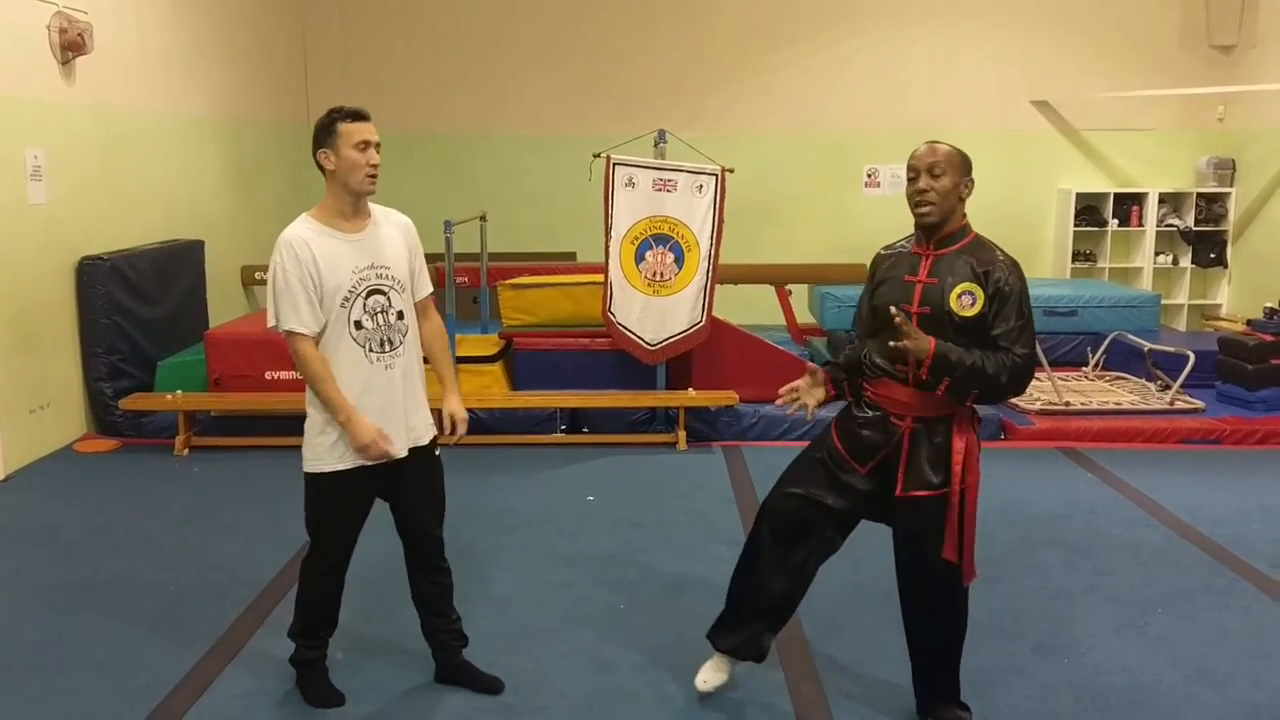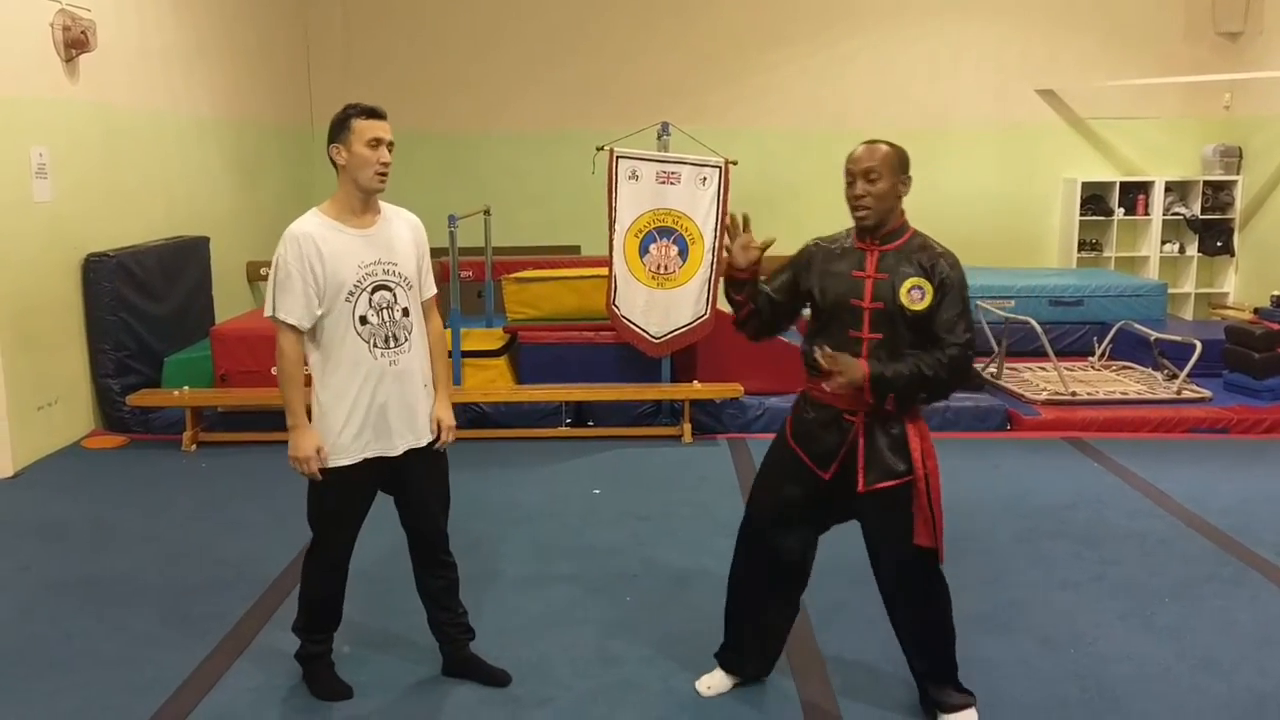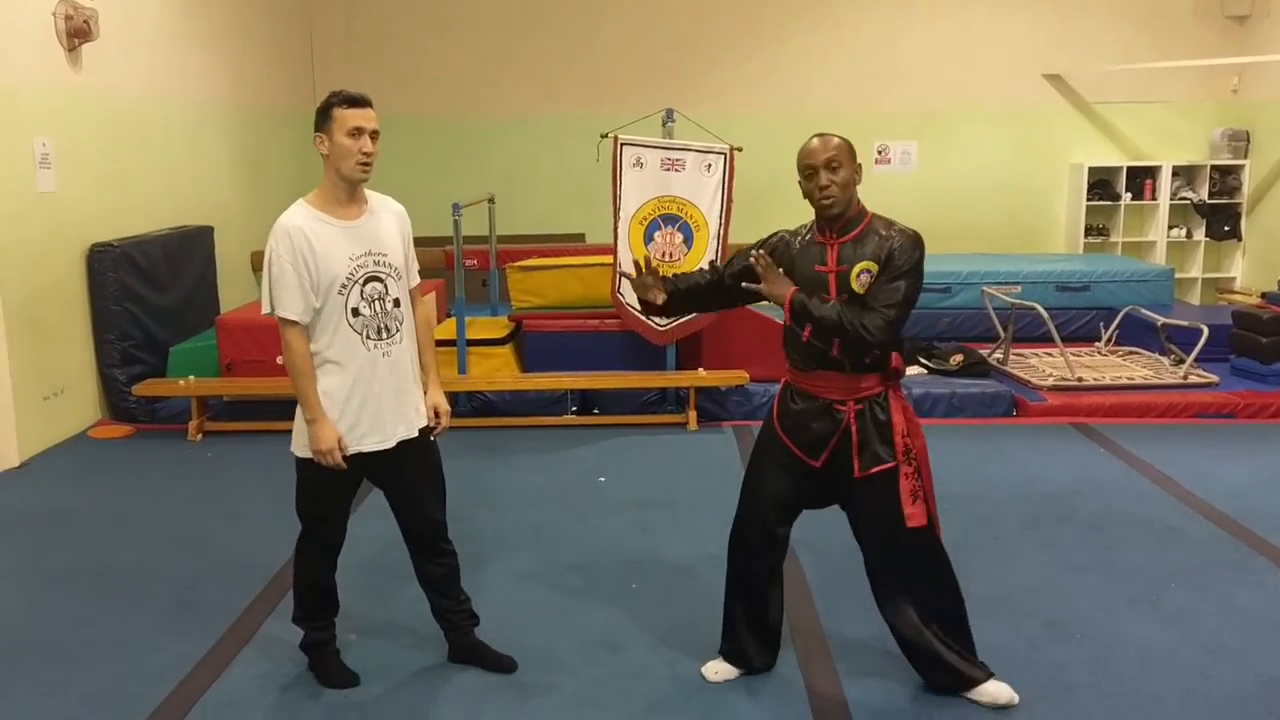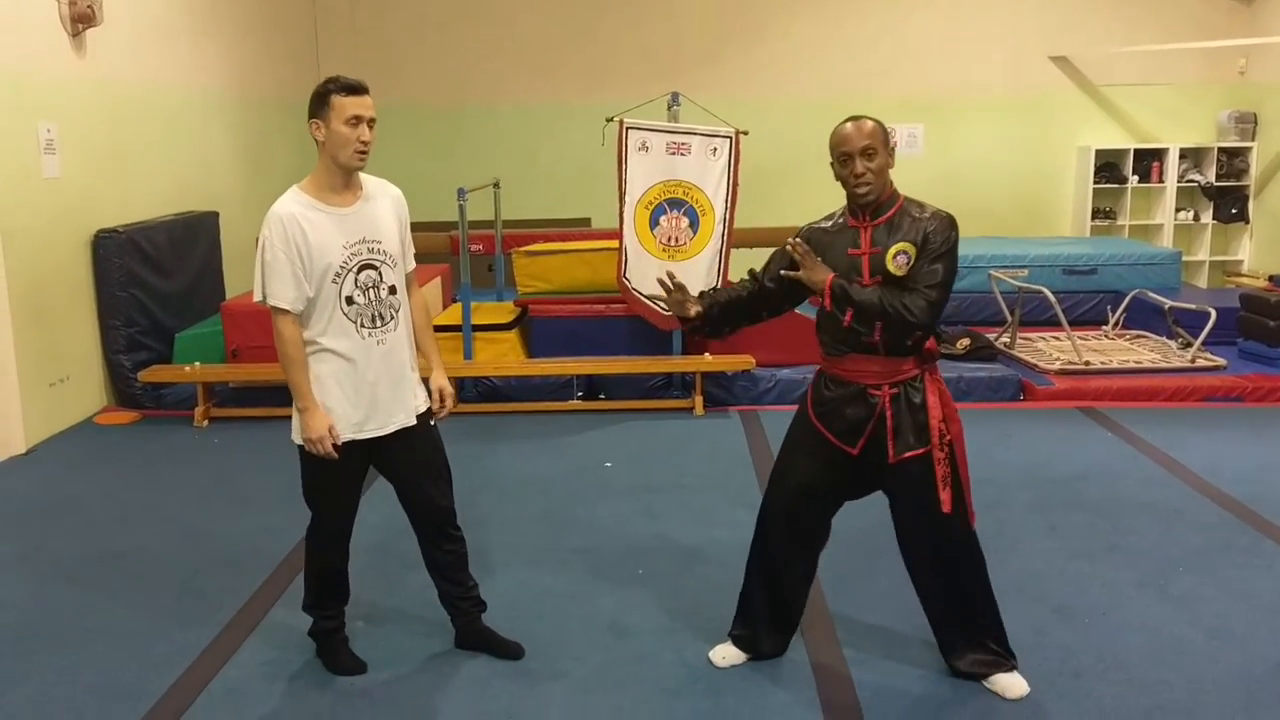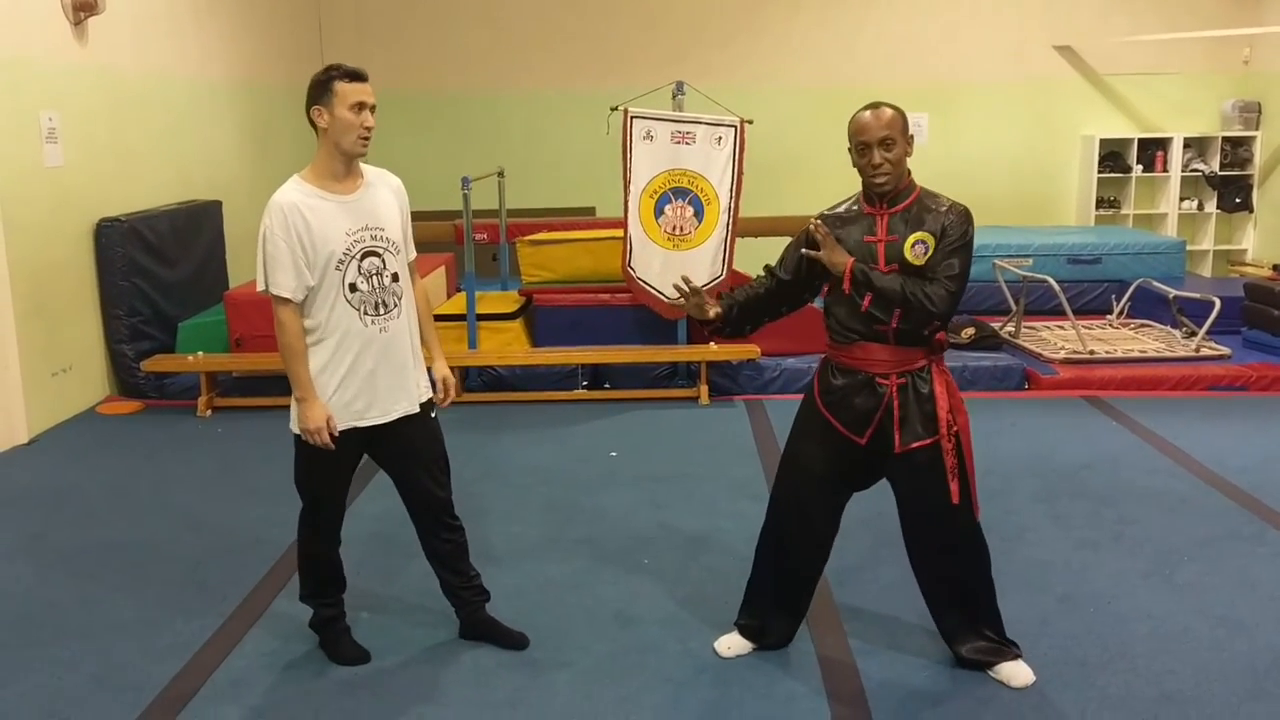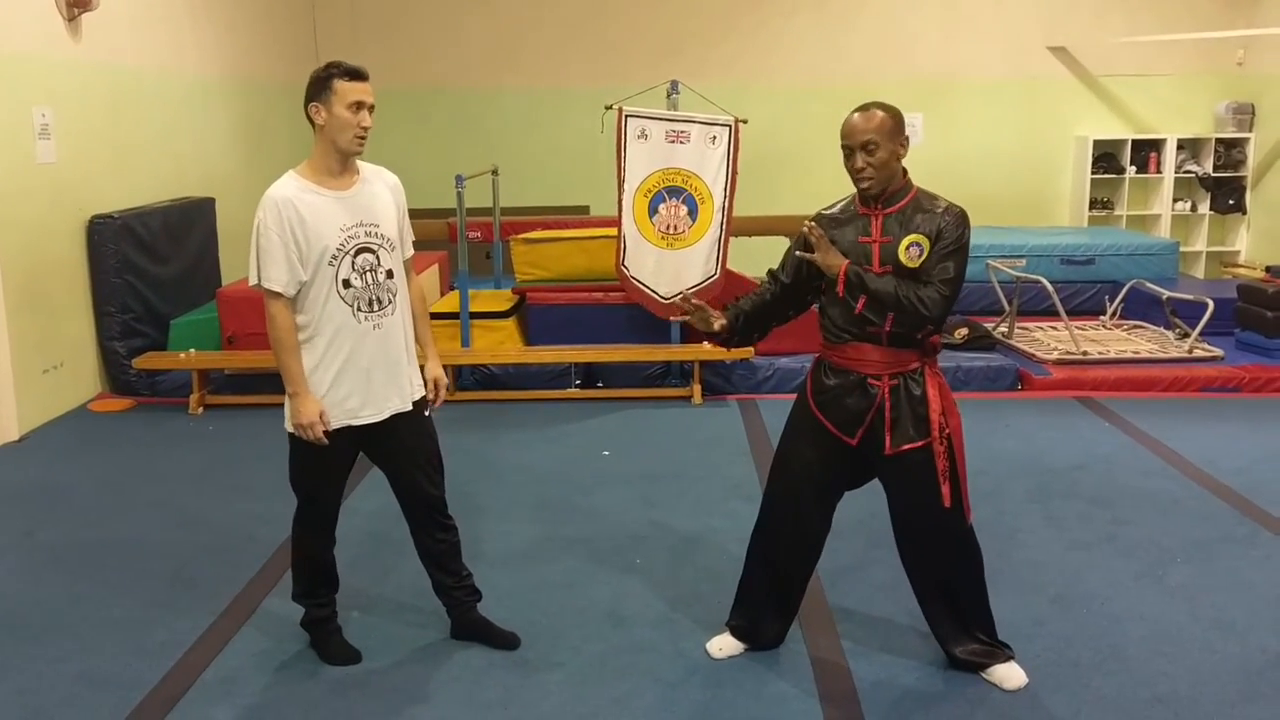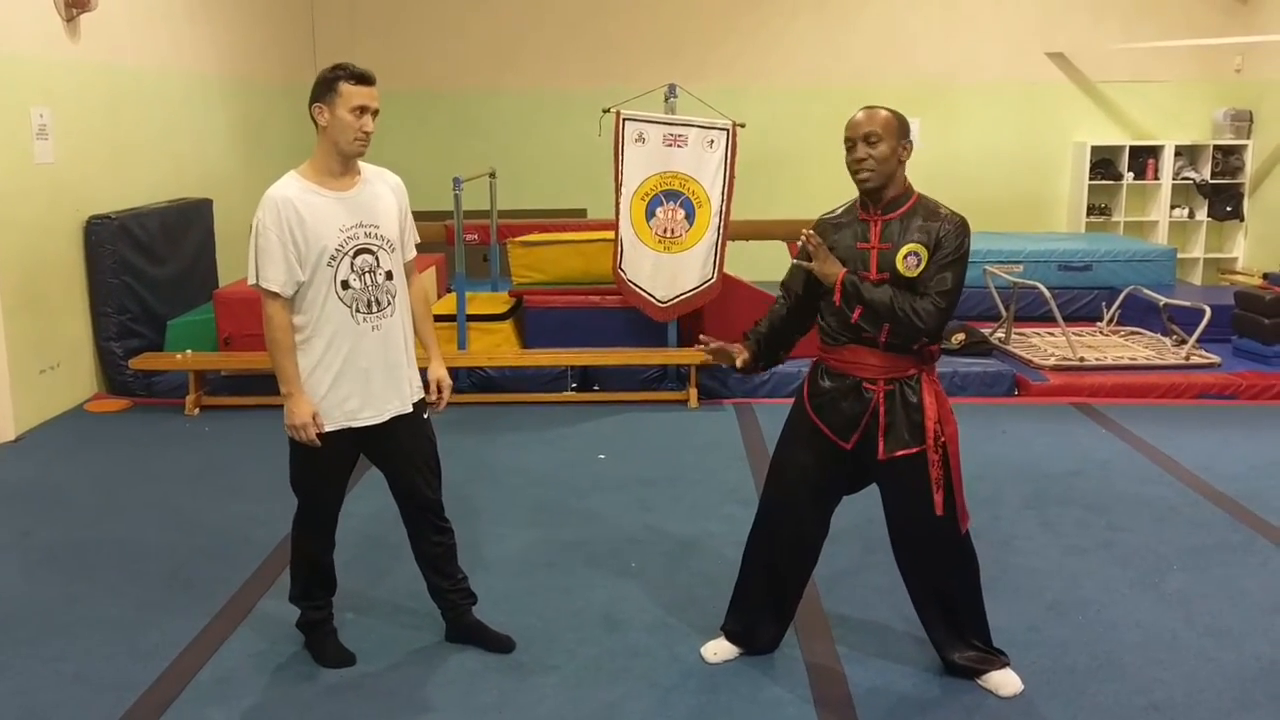
dt=0.4s
person 1, frame 1
left shoulder: (400, 227)
right shoulder: (299, 244)
left elbow: (425, 312)
right elbow: (303, 346)
left wrist: (450, 390)
right wrist: (352, 422)
left hip: (412, 430)
right hip: (342, 441)
left knee: (427, 548)
right knee: (328, 556)
left ankle: (449, 656)
right ankle: (309, 661)
person 1, frame 2
left shoulder: (409, 227)
right shoulder: (306, 238)
right elbow: (290, 339)
left wrist: (442, 396)
right wrist: (299, 426)
left hip: (414, 427)
right hip: (343, 436)
left knee: (433, 543)
right knee: (330, 552)
left ankle: (456, 648)
right ankle: (315, 655)
person 1, frame 3
left shoulder: (393, 215)
right shoulder: (295, 230)
right elbow: (292, 334)
left wrist: (432, 383)
right wrist: (317, 420)
left hip: (403, 417)
right hip: (336, 428)
left knee: (430, 531)
right knee: (321, 542)
left ankle: (460, 635)
right ankle: (319, 644)
person 1, frame 4
left shoulder: (390, 199)
right shoulder: (289, 218)
right elbow: (286, 322)
left wrist: (434, 366)
right wrist: (308, 408)
left hip: (403, 402)
right hip: (336, 415)
left knee: (438, 516)
right knee: (330, 531)
left ankle: (469, 621)
right ankle: (328, 632)
person 1, frame 5
left shoulder: (389, 189)
right shoulder: (290, 207)
right elbow: (286, 311)
left wrist: (436, 356)
right wrist: (307, 398)
left hip: (403, 393)
right hip: (333, 404)
left knee: (436, 507)
right knee: (323, 520)
left ankle: (472, 611)
right ankle: (329, 620)
person 1, frame 6
left shoulder: (387, 185)
right shoulder: (284, 202)
right elbow: (277, 305)
left wrist: (430, 355)
right wrist: (299, 393)
left hip: (397, 391)
right hip: (327, 401)
left knee: (429, 506)
right knee: (317, 518)
left ankle: (464, 610)
right ankle: (320, 620)
person 1, frame 7
left shoulder: (390, 187)
right shoulder: (285, 202)
right elbow: (275, 305)
left wrist: (434, 357)
right wrist: (293, 394)
left hip: (398, 392)
right hip: (326, 403)
left knee: (427, 509)
right knee: (317, 519)
left ankle: (458, 613)
right ankle: (317, 622)
person 2, frame 1
left shoulder: (994, 270)
right shoulder: (889, 260)
left elbow: (1016, 368)
left wrist: (934, 353)
right wrist: (828, 380)
left hip: (937, 442)
right hip: (865, 426)
left knee: (935, 579)
right knee: (785, 520)
right ankle: (732, 644)
person 2, frame 2
left shoulder: (935, 265)
right shoulder: (821, 255)
left elbow: (955, 360)
right elbow: (762, 323)
left wrist: (871, 375)
right wrist: (742, 276)
left hip: (888, 434)
right hip: (814, 426)
left knee: (911, 569)
right knee: (765, 544)
right ankle: (741, 661)
person 2, frame 3
left shoulder: (898, 245)
right shoulder: (786, 246)
left elbow: (873, 331)
right elbow: (721, 282)
left wrist: (793, 301)
right wrist: (666, 294)
left hip: (873, 419)
right hip: (801, 413)
left knee: (909, 547)
right knee: (754, 533)
left ankle: (959, 669)
right ankle: (746, 650)
person 2, frame 4
left shoulder: (932, 228)
right shoulder: (819, 235)
left elbow: (916, 314)
right elbow: (761, 293)
left wrist: (833, 287)
right wrist: (701, 311)
left hip: (909, 404)
right hip: (836, 400)
left knee: (942, 536)
right knee: (786, 517)
left ankle: (983, 655)
right ankle: (757, 635)
person 2, frame 5
left shoulder: (948, 220)
right shoulder: (832, 222)
left elbow: (935, 304)
right elbow: (779, 287)
left wrist: (853, 271)
right wrist: (721, 312)
left hip: (916, 395)
right hip: (841, 390)
left knee: (946, 526)
right knee: (795, 511)
left ankle: (985, 645)
right ankle: (762, 626)
person 2, frame 6
left shoulder: (943, 221)
right shoulder: (829, 222)
left elbow: (929, 308)
right elbow: (783, 292)
left wrist: (847, 274)
right wrist: (727, 323)
left hip: (908, 397)
right hip: (834, 390)
left knee: (938, 528)
right knee: (787, 512)
left ankle: (978, 646)
right ankle: (753, 626)
person 2, frame 7
left shoulder: (944, 228)
right shoulder: (829, 227)
left elbow: (925, 319)
right elbow: (793, 309)
left wrist: (844, 282)
right wrist: (749, 351)
left hip: (905, 403)
right hip: (830, 397)
left knee: (933, 535)
right knee: (783, 519)
left ankle: (973, 653)
right ankle: (748, 631)
